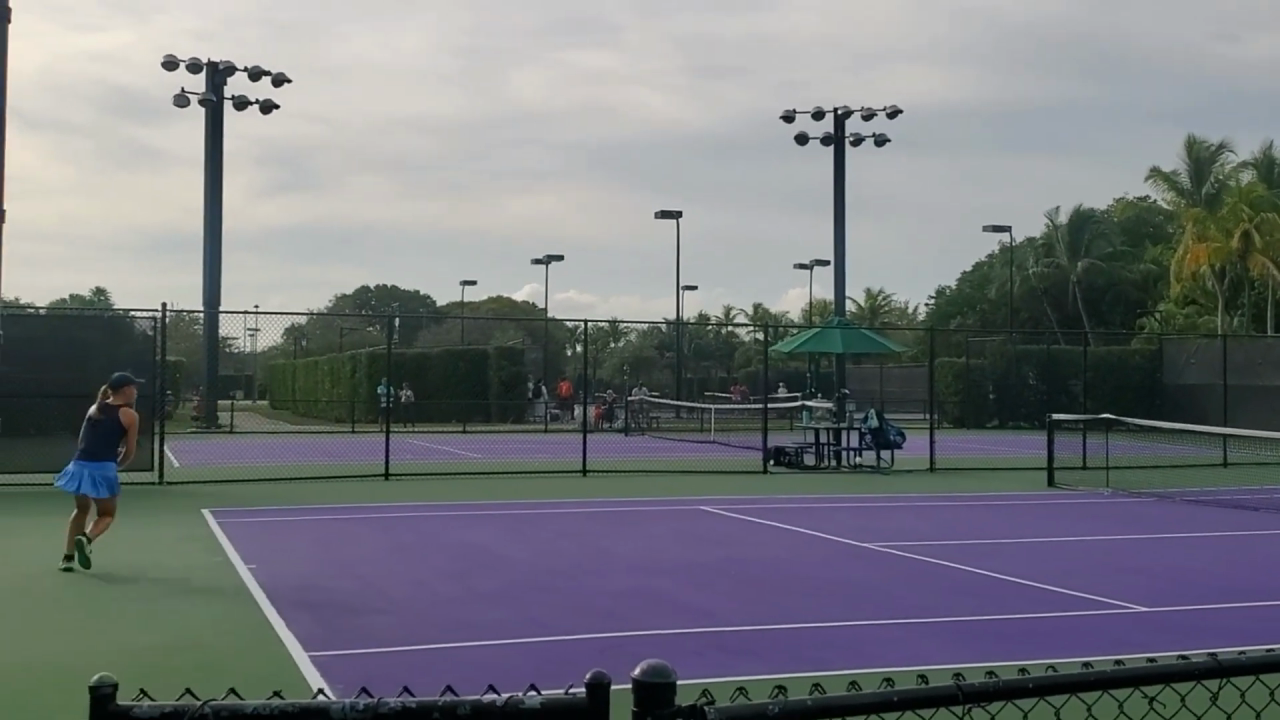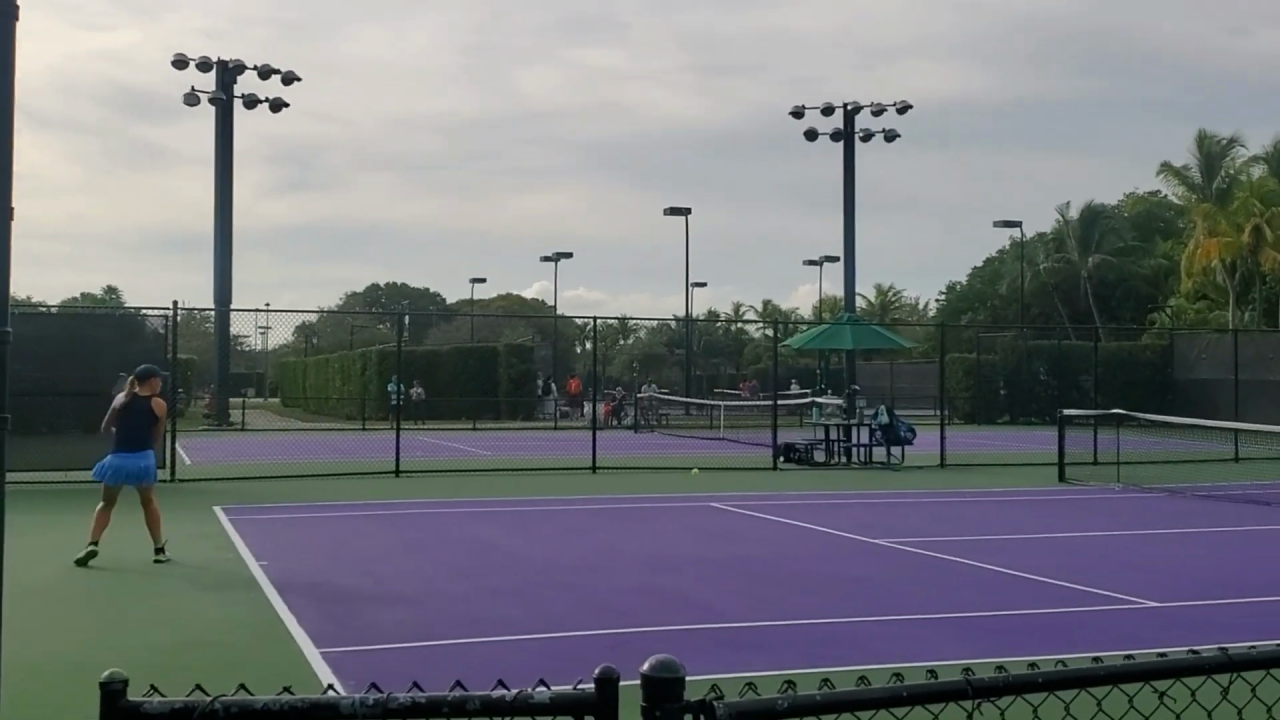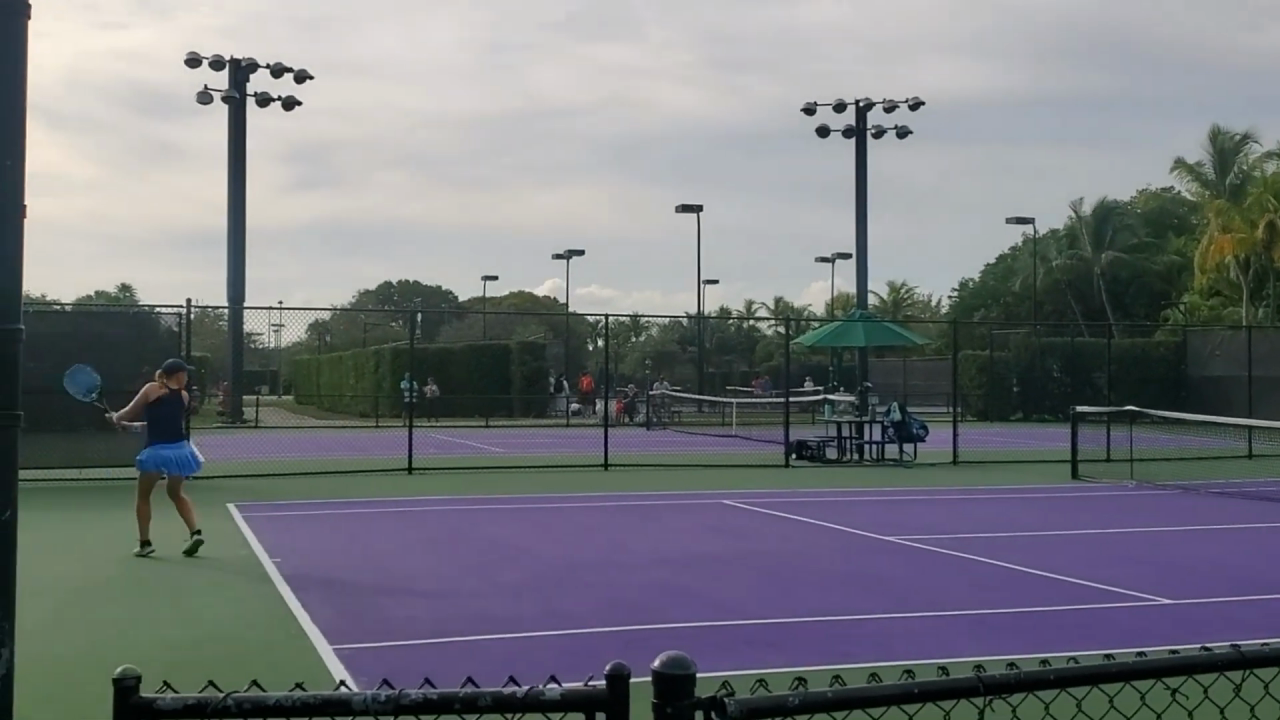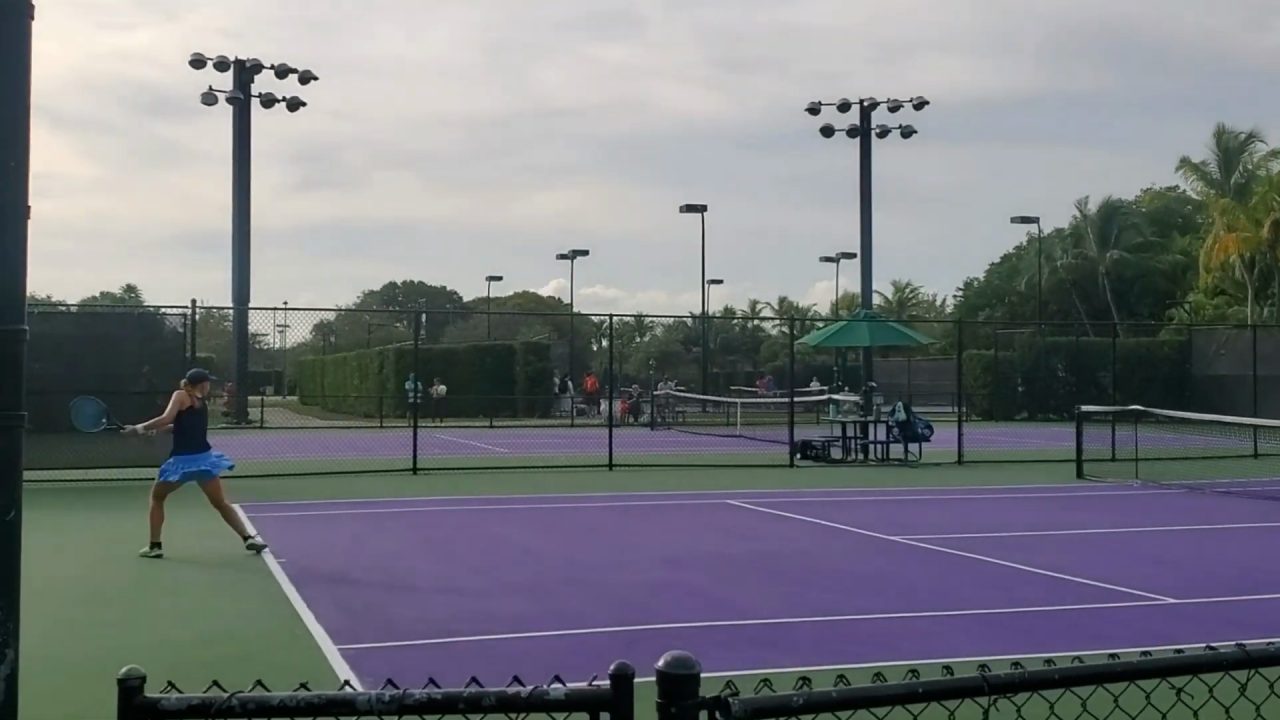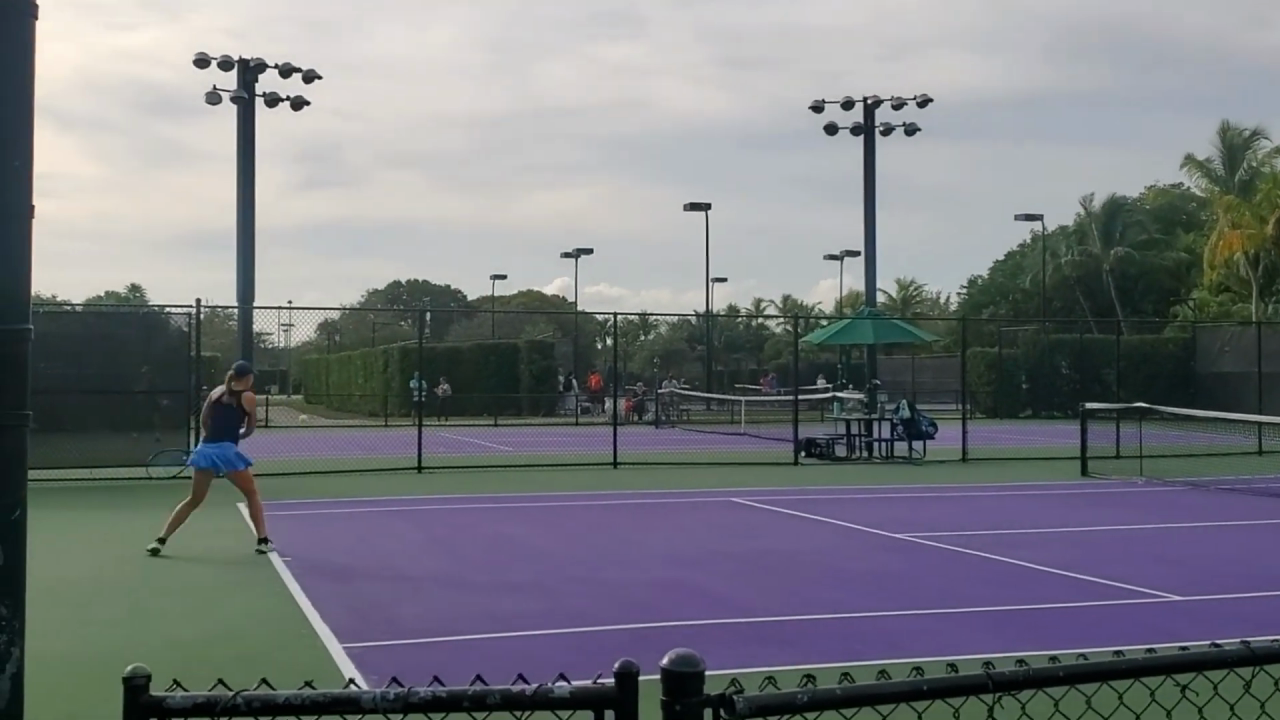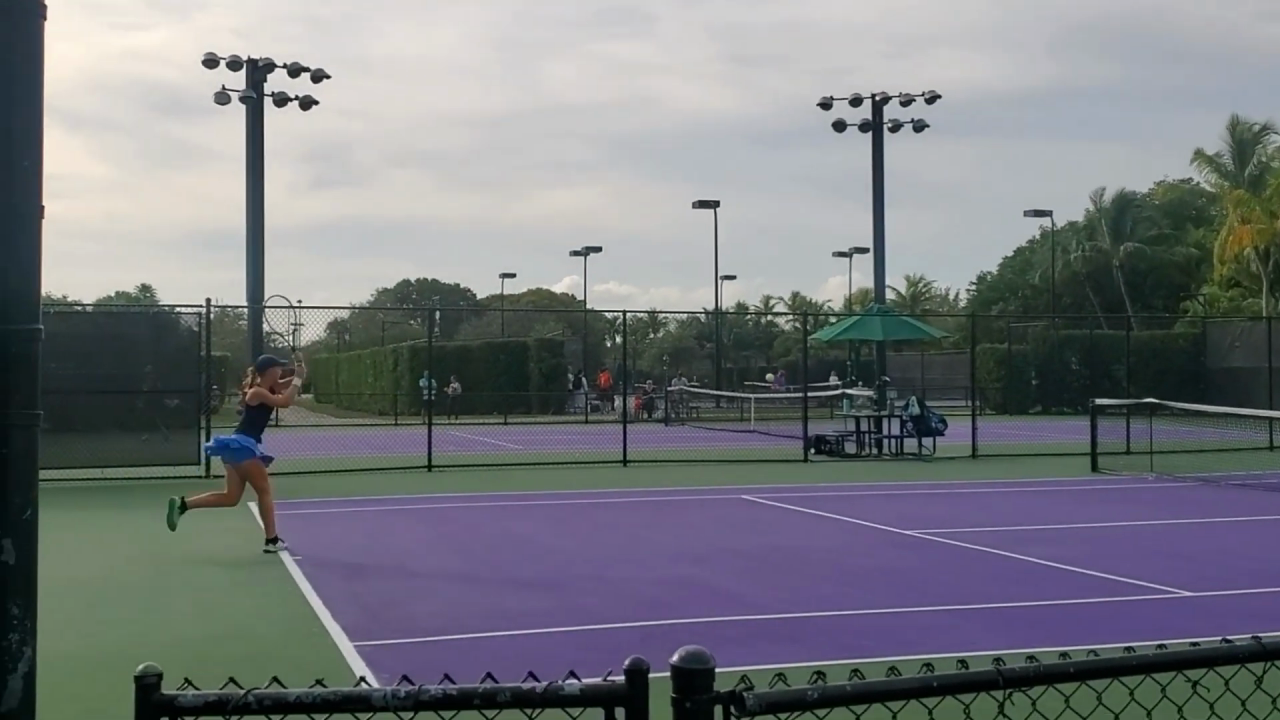
dt=0.2s
person 1, frame 1
left shoulder: (94, 409)
right shoulder: (130, 415)
left elbow: (81, 441)
right elbow: (129, 452)
right wrist: (118, 464)
left hip: (79, 467)
right hip: (103, 470)
left knee: (81, 511)
right knee: (106, 515)
left ankle: (68, 558)
right ankle: (86, 538)
person 1, frame 2
left shoulder: (121, 398)
right shoulder: (159, 405)
left elbow: (106, 428)
left hip: (118, 460)
right hip: (143, 460)
left knee: (106, 504)
right knee: (148, 502)
left ankle: (92, 546)
right ankle: (160, 550)
person 1, frame 3
left shoulder: (151, 389)
right shoulder: (184, 397)
left elbow: (128, 412)
left wrist: (115, 416)
right wrist: (135, 425)
left hip: (156, 452)
right hip: (179, 450)
left knee: (143, 496)
right knee: (176, 494)
left ankle: (145, 543)
right ankle: (195, 533)
person 1, frame 4
left shoulder: (180, 396)
right shoulder: (203, 403)
left elbow: (166, 420)
left wrist: (140, 428)
right wrist: (151, 430)
left hip: (180, 461)
right hip: (204, 459)
left knee: (156, 497)
right knee: (220, 503)
left ankle: (155, 546)
right ankle: (249, 538)
person 1, frame 5
left shoulder: (217, 392)
right shoulder: (248, 397)
left elbow: (204, 420)
right elbow: (249, 430)
left hip: (206, 451)
right hip: (226, 452)
left knee: (194, 500)
right knee: (252, 494)
left ankle: (160, 541)
right ankle: (263, 541)
person 1, frame 6
left shoulder: (273, 386)
right shoulder: (257, 392)
left elbow: (290, 381)
right elbow: (285, 402)
left wrist: (298, 370)
right wrist: (298, 380)
left hip: (240, 445)
right hip: (241, 445)
left knee: (231, 497)
right knee: (264, 490)
left ankle: (182, 503)
right ankle: (272, 540)
